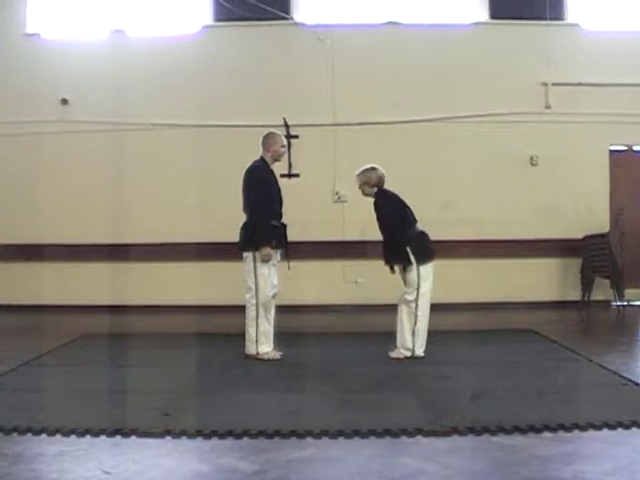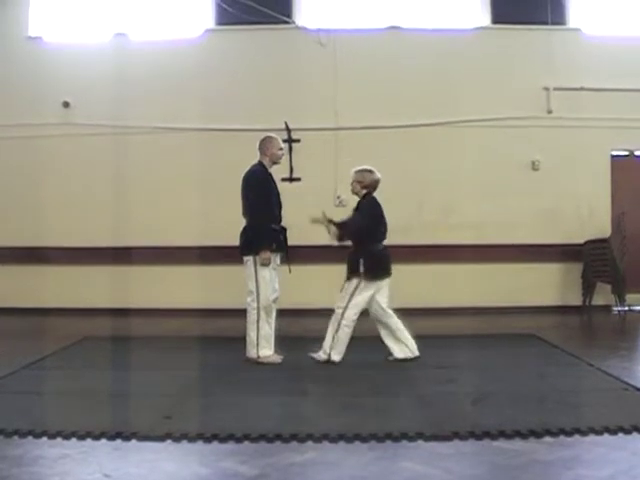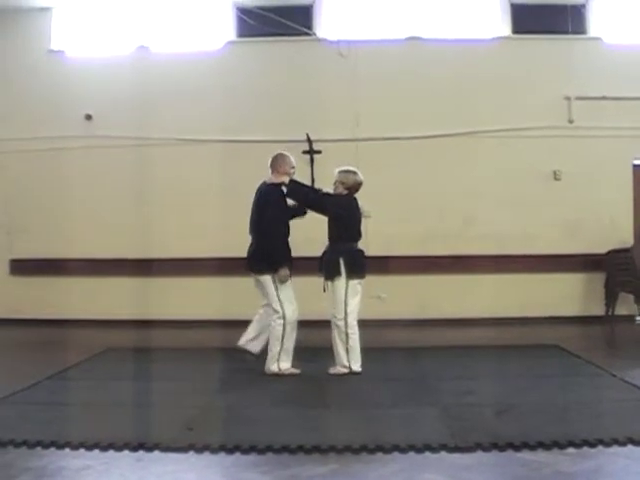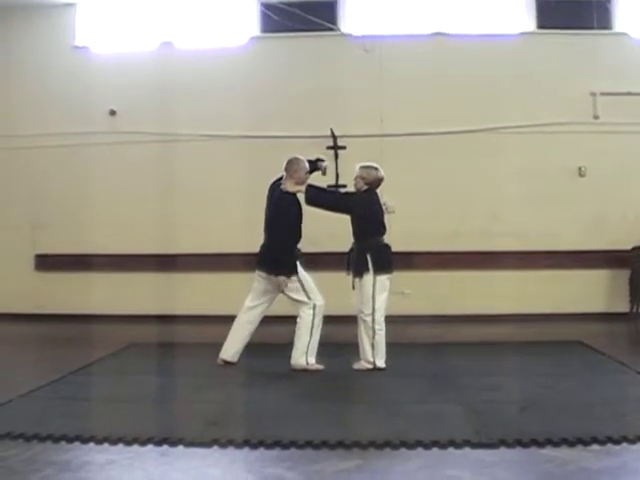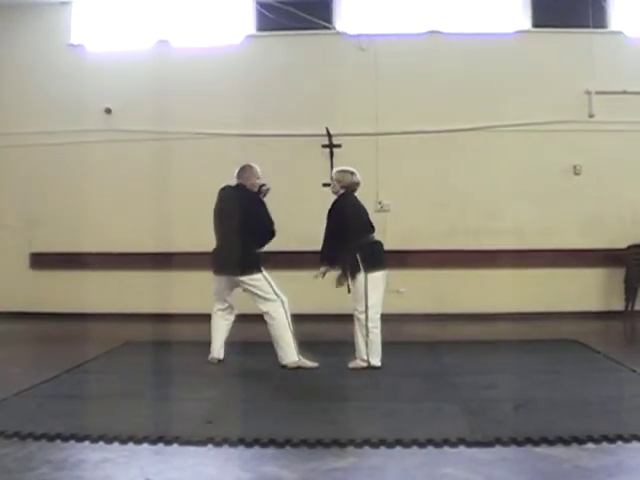
dt=1s
person 1, frame 1
left shoulder: (264, 171)
right shoulder: (257, 171)
right elbow: (256, 211)
right wrist: (264, 244)
left hip: (266, 241)
right hip: (259, 243)
left knee: (267, 293)
right knee: (260, 294)
left ankle: (263, 344)
right ankle: (257, 347)
person 1, frame 2
left shoulder: (263, 175)
right shoulder: (256, 175)
right elbow: (255, 216)
right wrist: (263, 248)
left hip: (268, 245)
right hip: (259, 247)
left knee: (269, 298)
right knee: (260, 299)
left ankle: (264, 348)
right ankle: (258, 351)
person 1, frame 3
left shoulder: (267, 189)
right shoulder: (271, 193)
right elbow: (273, 232)
left wrist: (302, 208)
right wrist: (282, 265)
left hip: (261, 257)
right hip: (268, 261)
left knee: (273, 306)
right knee: (286, 312)
left ankle: (248, 343)
right ankle: (276, 364)
person 1, frame 4
left shoulder: (277, 186)
right shoulder: (288, 201)
left elbow: (297, 167)
right elbow: (284, 236)
left wrist: (317, 164)
right wrist: (285, 272)
left hip: (267, 259)
right hip: (282, 261)
left knee: (253, 307)
right knee: (313, 304)
left ankle: (227, 354)
right ankle: (302, 359)
person 1, frame 5
left shoulder: (223, 194)
right shoulder: (251, 200)
right elbow: (268, 231)
right wrist: (254, 245)
left hip: (221, 261)
right hip: (245, 262)
left knee: (222, 307)
right knee: (276, 305)
left ankle: (215, 353)
right ankle: (291, 357)
person 2, frame 1
left shoulder: (383, 201)
right shoulder: (385, 199)
left elbow: (393, 233)
left wrist: (395, 260)
right wrist: (398, 260)
left hip: (416, 254)
right hip: (417, 252)
left knee: (415, 300)
right knee: (408, 300)
left ankle: (413, 348)
right ankle: (407, 346)
person 2, frame 2
left shoulder: (368, 205)
right shoulder: (369, 204)
left elbow: (356, 226)
right elbow: (356, 226)
left wrist: (336, 229)
right wrist: (330, 223)
left hip: (368, 266)
right hip: (376, 264)
left knee: (344, 309)
right knee: (380, 310)
left ankle: (330, 354)
right ankle: (407, 349)
person 2, frame 3
left shoulder: (344, 204)
right shoulder: (344, 205)
left elbow: (314, 198)
right elbow: (318, 199)
left wrist: (286, 184)
right wrist: (288, 184)
left hip: (346, 265)
right hip: (344, 263)
left knee: (344, 317)
right knee: (340, 316)
left ankle: (350, 364)
right ankle: (345, 362)
person 2, frame 4
left shoulder: (365, 200)
right shoulder: (366, 200)
left elbow: (333, 201)
right elbow: (337, 198)
left wrist: (303, 189)
right wrist: (305, 189)
left hip: (373, 261)
right hip: (369, 259)
left knee: (372, 313)
right knee: (366, 312)
left ankle: (375, 360)
right ankle: (370, 358)
person 2, frame 5
left shoulder: (341, 205)
right shoulder: (350, 203)
left elbow: (333, 236)
left wrist: (326, 263)
right wrist: (343, 267)
left hip: (365, 261)
right hip: (368, 259)
left knee: (366, 312)
right knee: (364, 311)
left ankle: (371, 358)
right ankle: (366, 356)
